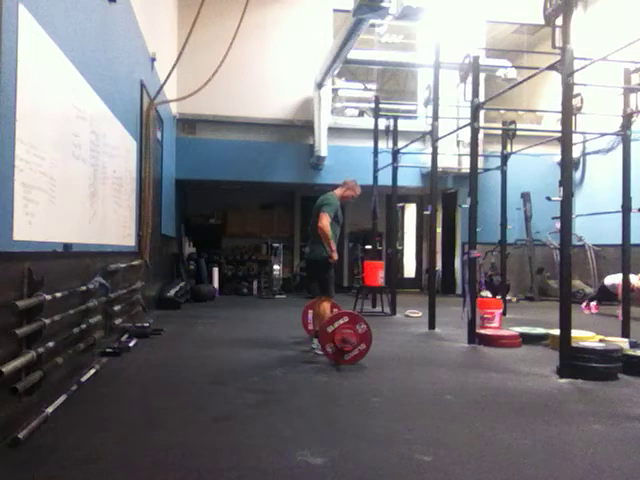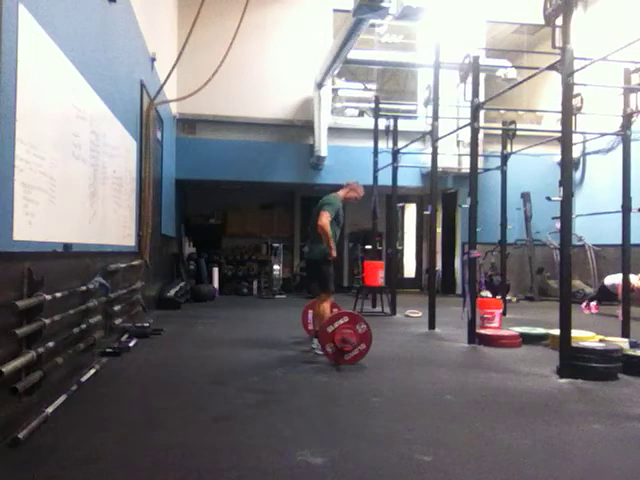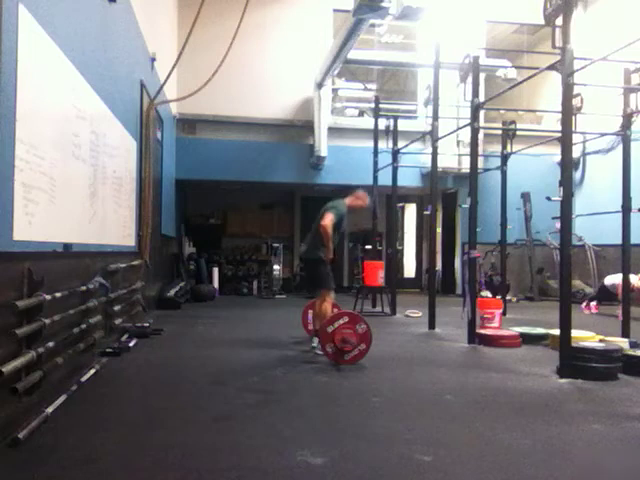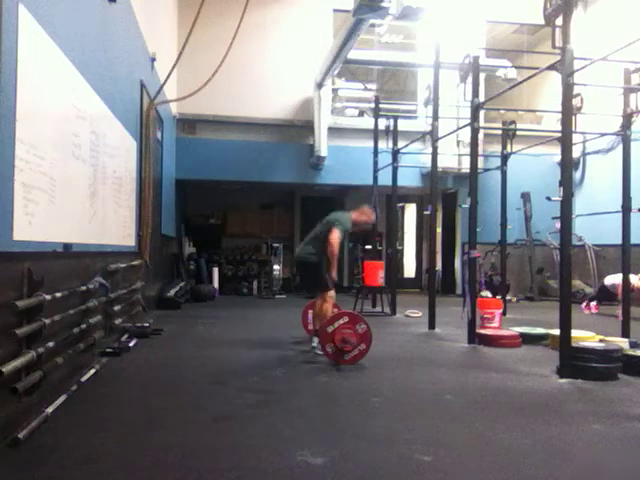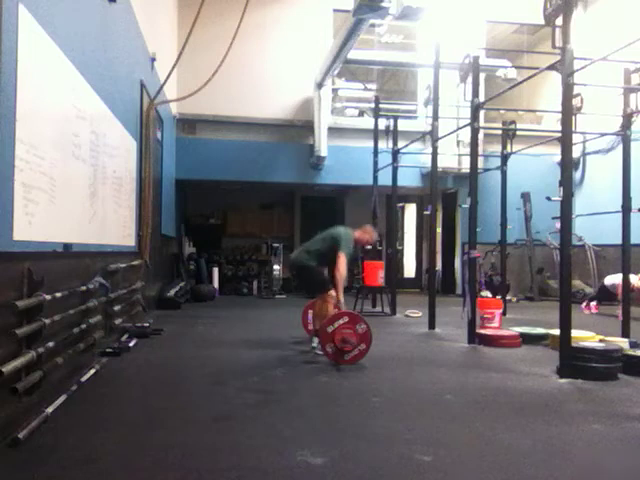
dt=0.1s
person 1, frame 1
left shoulder: (328, 200)
right shoulder: (331, 200)
right elbow: (323, 225)
right wrist: (333, 250)
left hip: (314, 255)
right hip: (322, 256)
left knee: (320, 298)
right knee: (326, 298)
left ankle: (317, 338)
person 1, frame 2
left shoulder: (331, 201)
right shoulder: (334, 201)
right elbow: (322, 223)
right wrist: (331, 247)
left hip: (313, 255)
right hip: (320, 255)
left knee: (320, 297)
right knee: (326, 297)
left ankle: (317, 338)
person 1, frame 3
left shoulder: (337, 206)
right shoulder: (340, 207)
right elbow: (325, 224)
left wrist: (327, 251)
right wrist: (329, 251)
left hip: (309, 255)
right hip: (315, 255)
left knee: (320, 295)
right knee: (328, 296)
left ankle: (317, 338)
person 1, frame 4
left shoulder: (340, 217)
right shoulder: (345, 220)
right elbow: (333, 242)
right wrist: (333, 269)
left hip: (304, 256)
right hip: (309, 257)
left knee: (321, 296)
right knee: (329, 295)
left ankle: (317, 337)
person 1, frame 5
left shoulder: (345, 233)
right shoulder: (348, 240)
right elbow: (340, 268)
right wrist: (339, 295)
left hip: (298, 260)
right hip: (304, 262)
left knee: (322, 297)
right knee: (329, 297)
left ankle: (317, 339)
